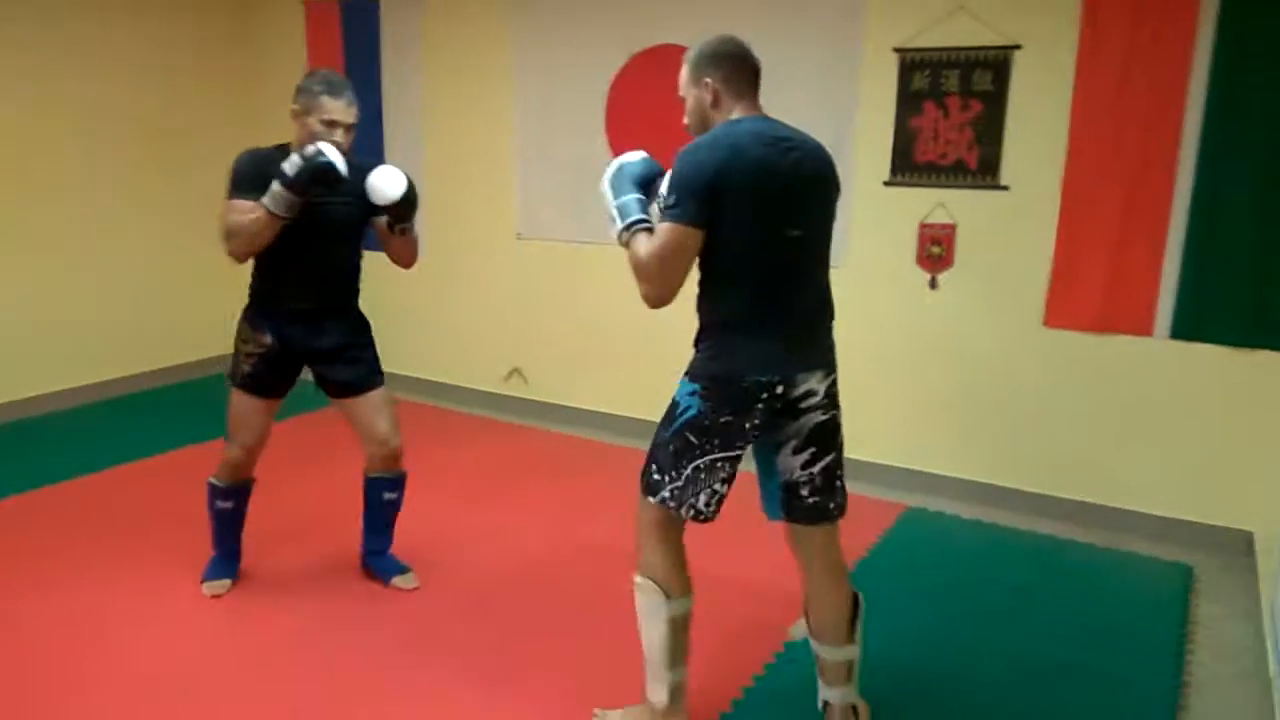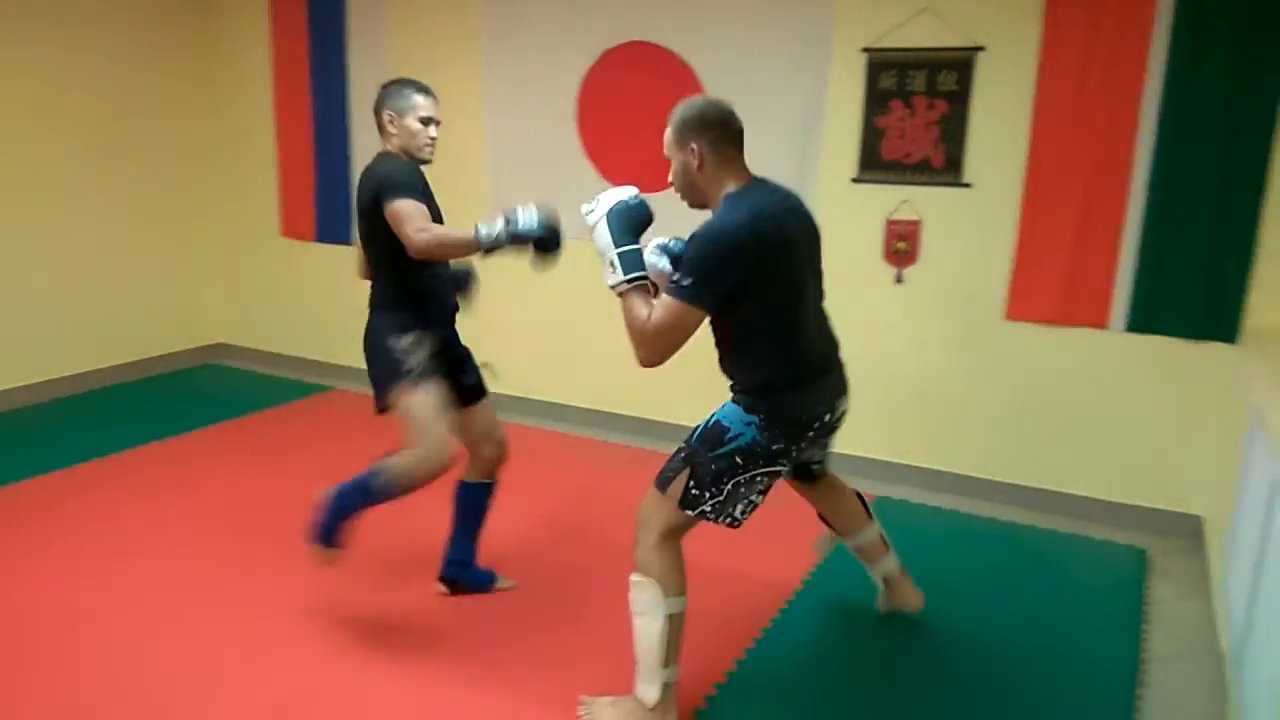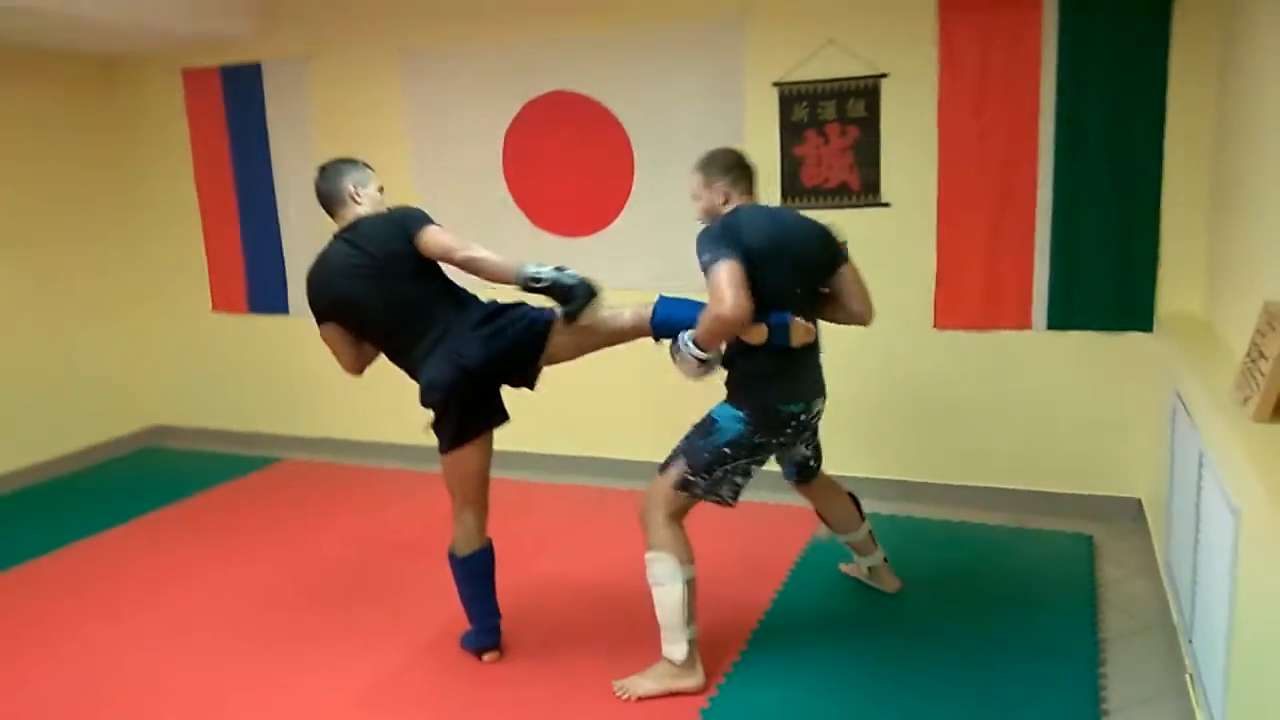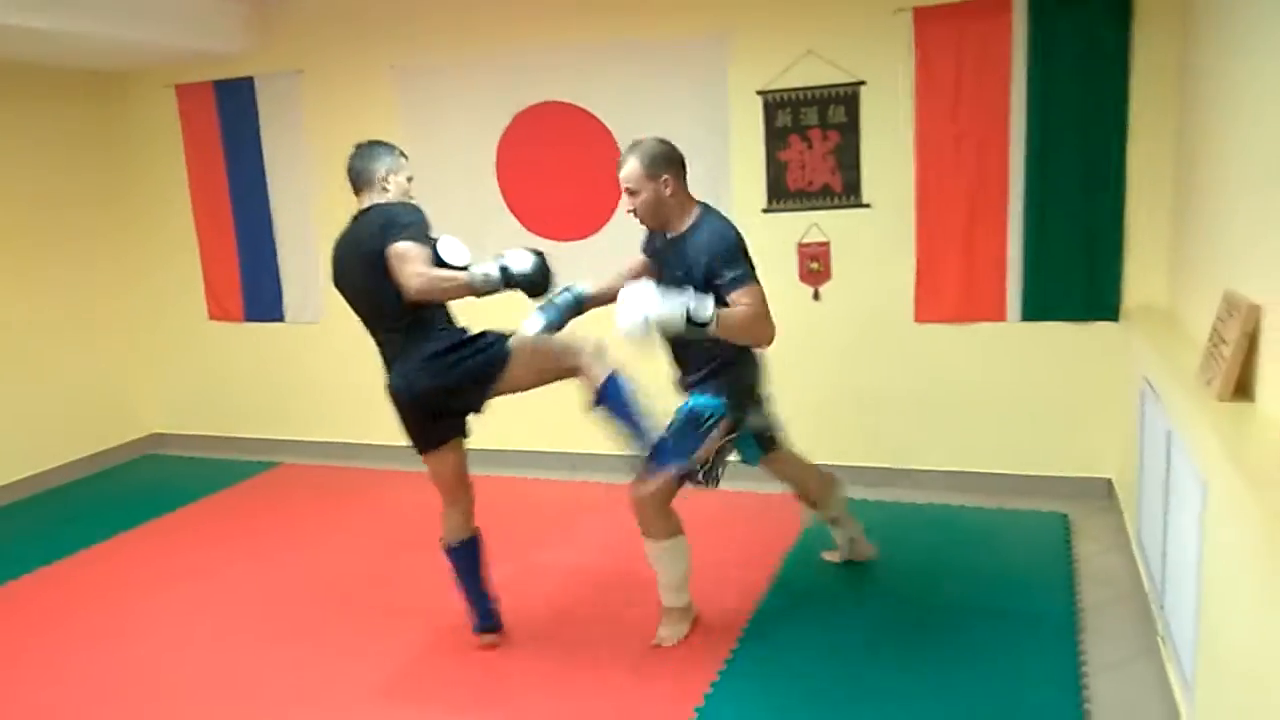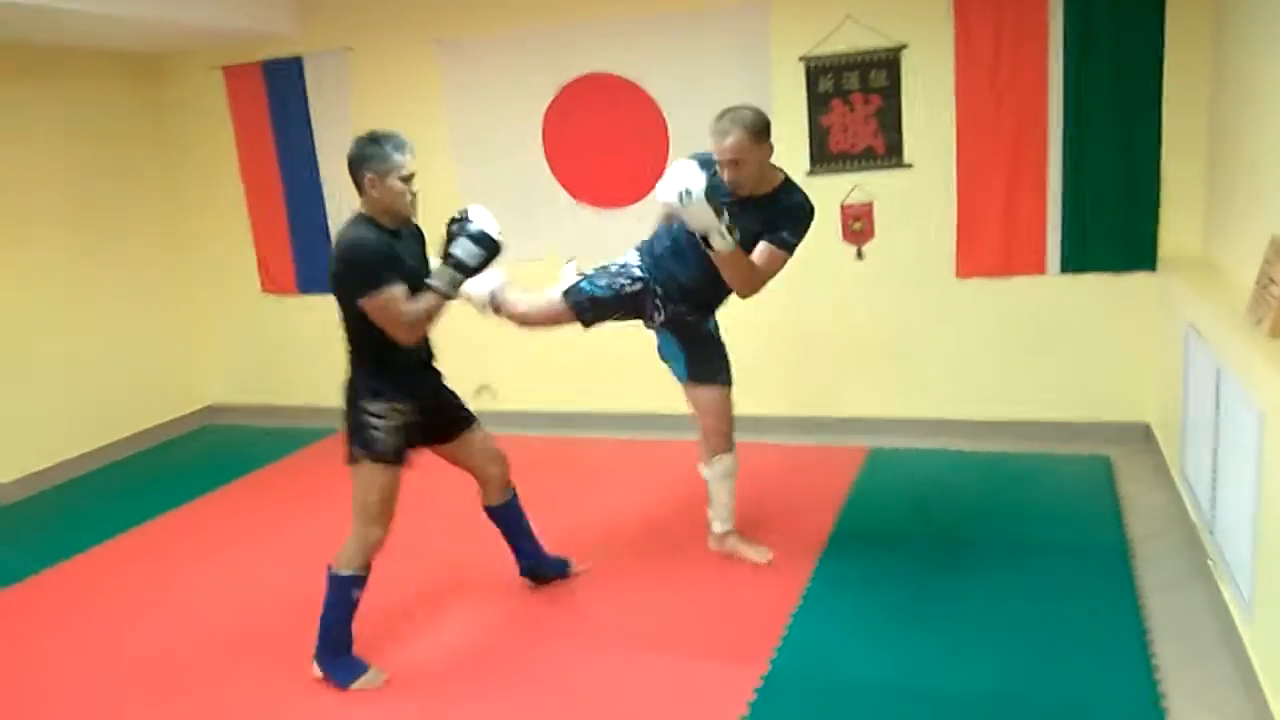
dt=0.5s
person 1, frame 1
left shoulder: (703, 158)
right shoulder: (816, 159)
left elbow: (658, 288)
left wrist: (628, 208)
left hip: (728, 374)
right hip: (809, 371)
left knee: (659, 523)
right knee: (816, 537)
person 1, frame 2
left shoulder: (721, 237)
right shoulder: (785, 205)
left elbow: (651, 347)
left wrist: (622, 255)
right wrist: (674, 267)
left hip: (772, 409)
right hip: (823, 392)
left knee: (656, 527)
right knee: (814, 482)
right ankle: (895, 584)
person 1, frame 3
left shoulder: (724, 230)
right shoulder: (808, 232)
left elbow: (729, 312)
right elbow: (861, 311)
left wrist: (692, 345)
left hip: (756, 405)
right hip: (801, 395)
left knee: (660, 507)
right knee: (810, 480)
left ankle: (679, 663)
right ankle: (875, 567)
person 1, frame 4
left shoulder: (714, 240)
right shoulder: (663, 229)
left elbow: (760, 330)
right elbow: (626, 280)
left wrist: (689, 311)
right wrist: (573, 298)
left hip: (721, 388)
right hip: (724, 375)
left knee: (648, 495)
right knee: (779, 461)
left ankle: (677, 608)
right ankle: (851, 540)
person 1, frame 5
left shoulder: (793, 209)
right shoulder: (703, 169)
left elbow: (747, 282)
left wrist: (713, 226)
left hip: (690, 310)
right hip: (644, 275)
left knee: (716, 419)
right knee: (537, 314)
left ankle: (722, 532)
right ankle: (492, 290)
person 2, frame 1
left shoulder: (362, 176)
right shoulder: (257, 165)
left elbow: (405, 258)
right elbow: (237, 246)
left wrist: (401, 216)
right wrist: (288, 188)
left hip: (341, 327)
right hip: (272, 325)
left knee: (385, 445)
right knee: (239, 457)
left ankle: (377, 553)
right ankle: (225, 556)
person 2, frame 2
left shoulder: (391, 178)
right shoulder: (391, 173)
left elbow: (369, 267)
right elbow: (419, 240)
left wrist: (446, 278)
right wrist: (507, 231)
left hip: (432, 334)
right hip: (403, 335)
left knee: (489, 450)
right knee: (434, 454)
left ankle: (460, 569)
right ankle: (341, 507)
person 2, frame 3
left shoulder: (320, 278)
right shoulder: (396, 222)
left elbow: (354, 362)
right elbow: (462, 253)
right wrist: (545, 277)
left hip: (444, 377)
right hip: (485, 334)
left knee: (468, 512)
right knee: (629, 316)
left ankle: (484, 633)
right ankle: (765, 325)
person 2, frame 4
left shoulder: (343, 253)
right shoulder: (400, 217)
right elbow: (416, 283)
right wrist: (496, 274)
left hip: (409, 384)
right hip: (451, 361)
left knee: (456, 504)
right knee: (583, 357)
left ankle: (485, 619)
person 2, frame 5
left shoulder: (405, 231)
right shoulder: (360, 247)
left elbow: (421, 301)
right elbow: (407, 329)
left wrist: (458, 257)
right wrist: (457, 268)
left hip: (423, 383)
right hip: (381, 398)
left knee: (494, 467)
right knee: (370, 532)
left ankle: (535, 564)
right ankle: (331, 653)
